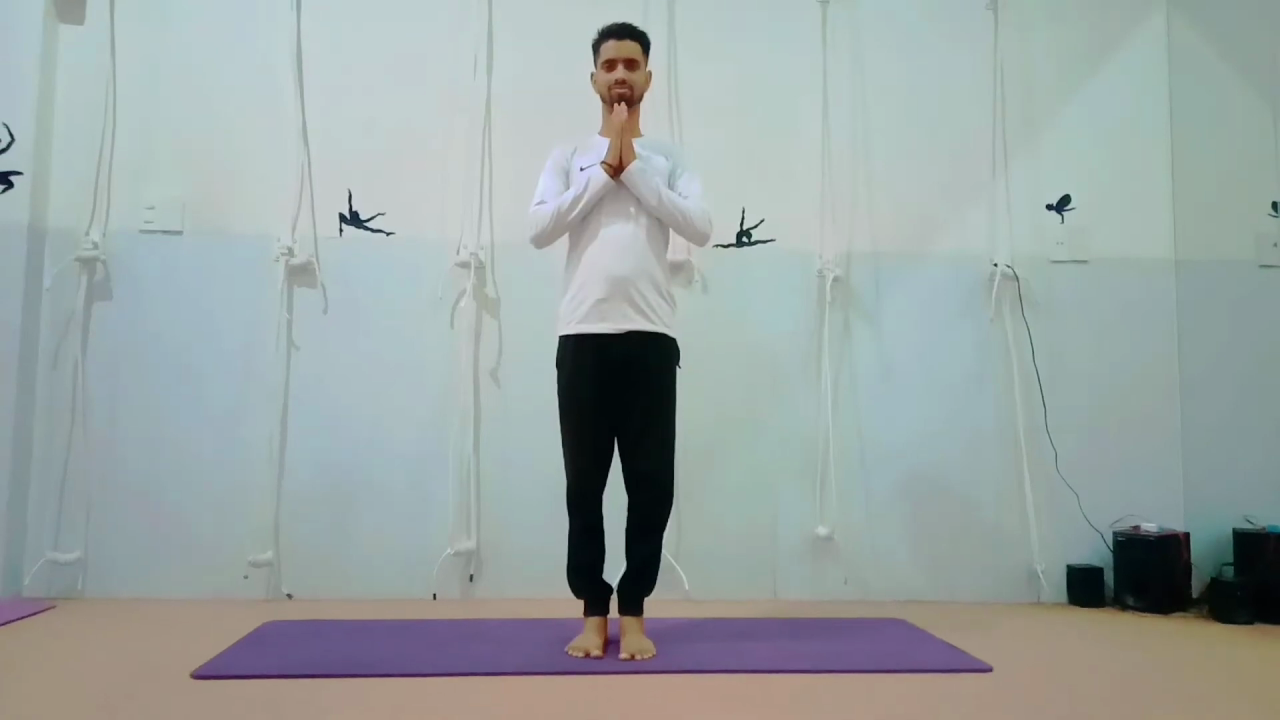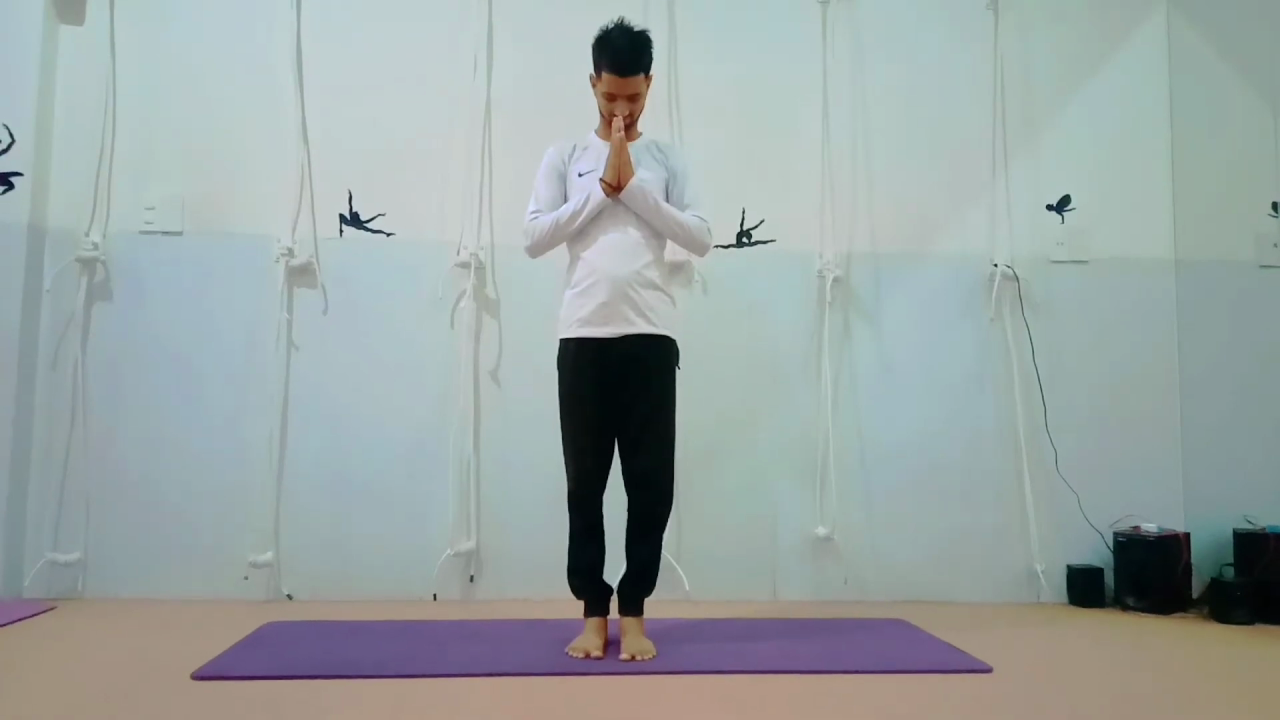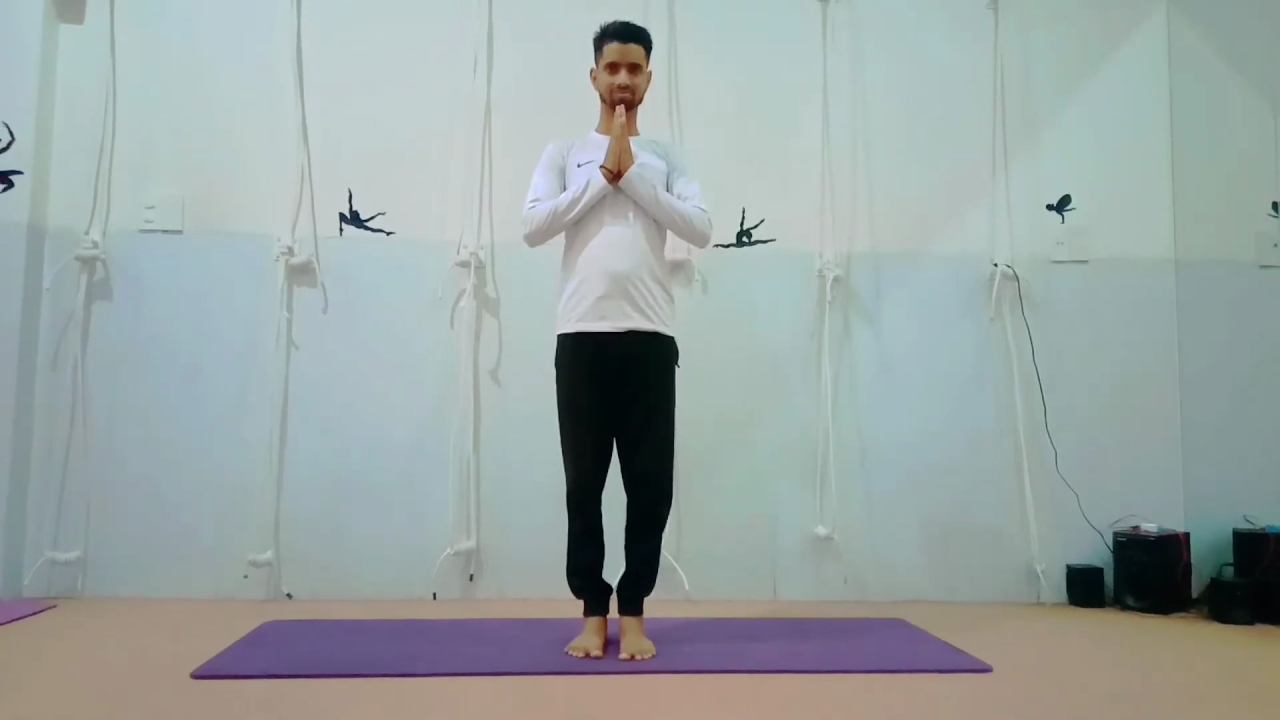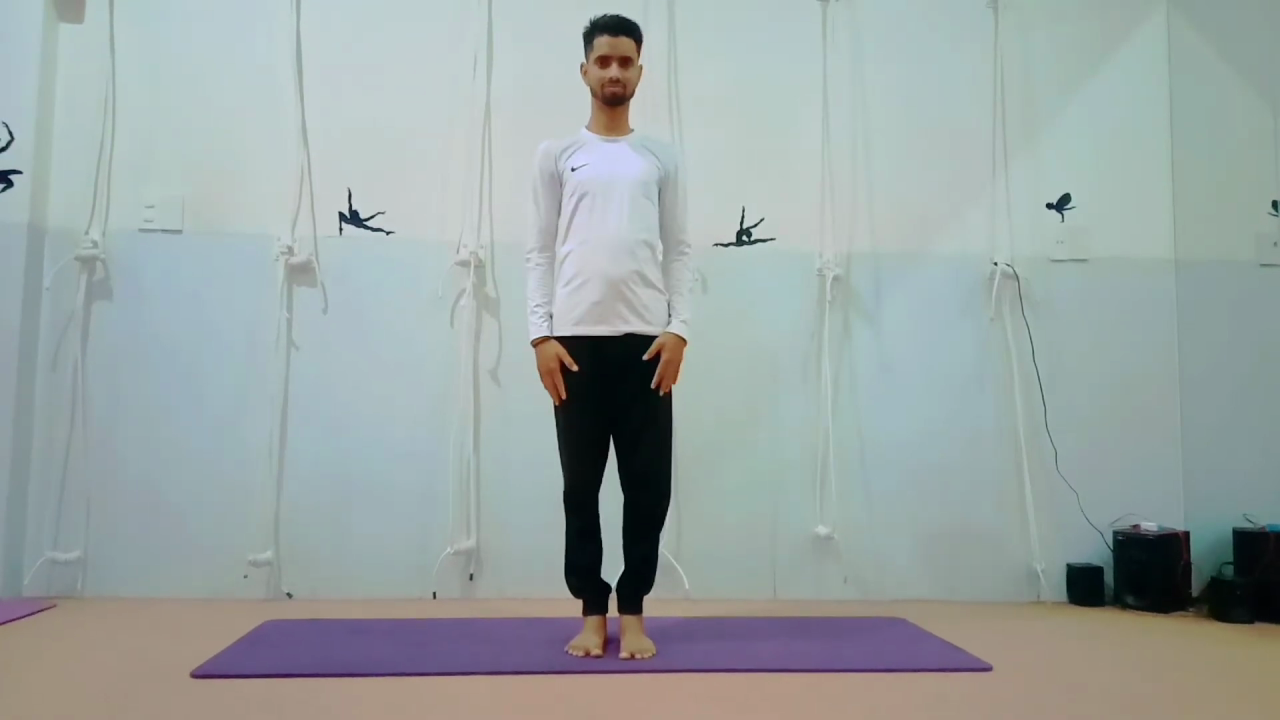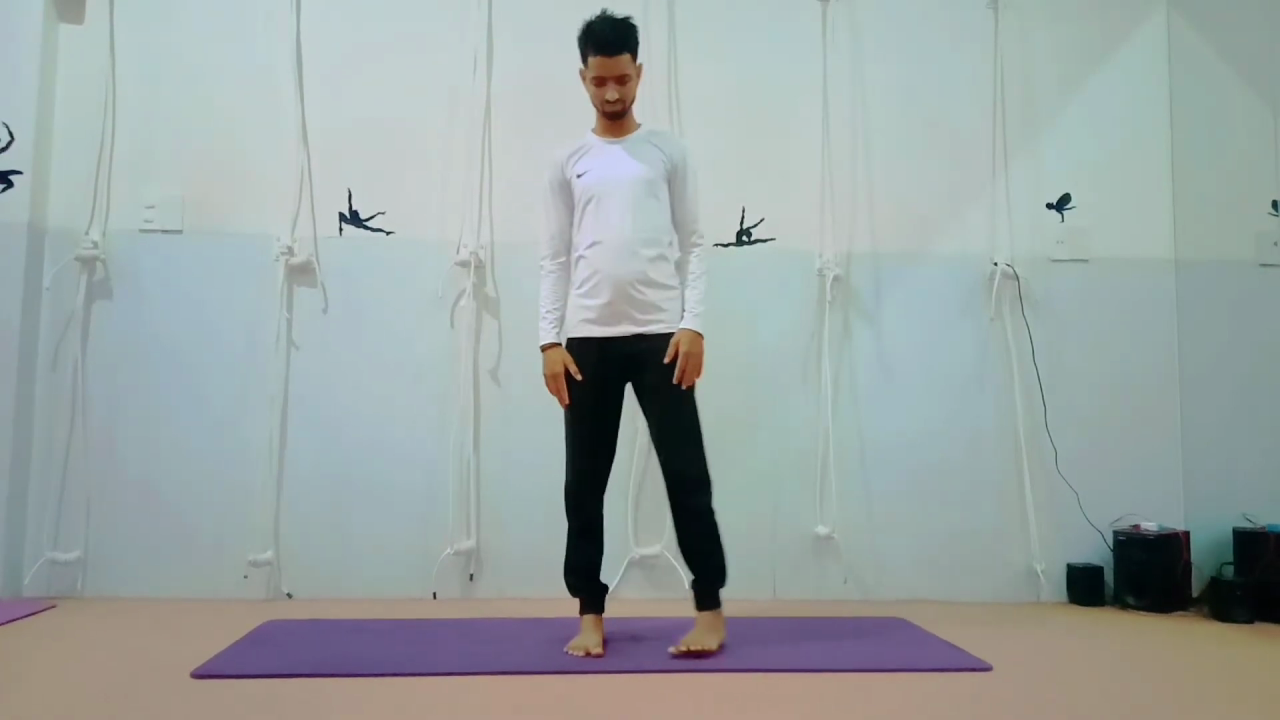
dt=1s
person 1, frame 1
left shoulder: (669, 158)
right shoulder: (568, 156)
left elbow: (701, 228)
right elbow: (538, 229)
left wrist: (634, 169)
right wrist: (604, 169)
left hip: (650, 336)
right hip: (582, 336)
left knee: (651, 481)
right knee: (584, 482)
left ankle: (632, 611)
right ankle: (593, 611)
person 1, frame 2
left shoulder: (666, 159)
right shoulder: (564, 158)
left elbow: (700, 238)
right elbow: (534, 238)
left wrist: (634, 188)
right wrist: (602, 187)
left hip: (650, 340)
right hip: (584, 339)
left knee: (651, 484)
right knee: (585, 484)
left ankle: (633, 612)
right ankle: (593, 612)
person 1, frame 3
left shoulder: (666, 157)
right shoulder: (563, 153)
left elbow: (700, 229)
right elbow: (533, 227)
left wrist: (632, 172)
right wrist: (602, 172)
left hip: (649, 336)
right hip: (581, 335)
left knee: (650, 482)
right knee: (583, 481)
left ankle: (632, 611)
right ankle: (592, 610)
person 1, frame 4
left shoulder: (661, 157)
right shoulder: (557, 155)
left elbow: (678, 250)
right elbow: (540, 251)
left wrist: (678, 328)
right wrist: (541, 334)
left hip: (645, 339)
right hip: (577, 339)
left knee: (648, 483)
right knee: (581, 484)
left ankle: (632, 611)
right ankle: (592, 611)
person 1, frame 5
left shoulder: (668, 151)
right shoulder: (568, 162)
left elbow: (692, 244)
right elbow: (555, 258)
left wrist: (693, 325)
right wrist: (551, 340)
left hip: (659, 335)
right hip: (588, 339)
left knee: (685, 471)
right knee: (584, 483)
left ankle: (709, 606)
right ankle: (591, 612)
